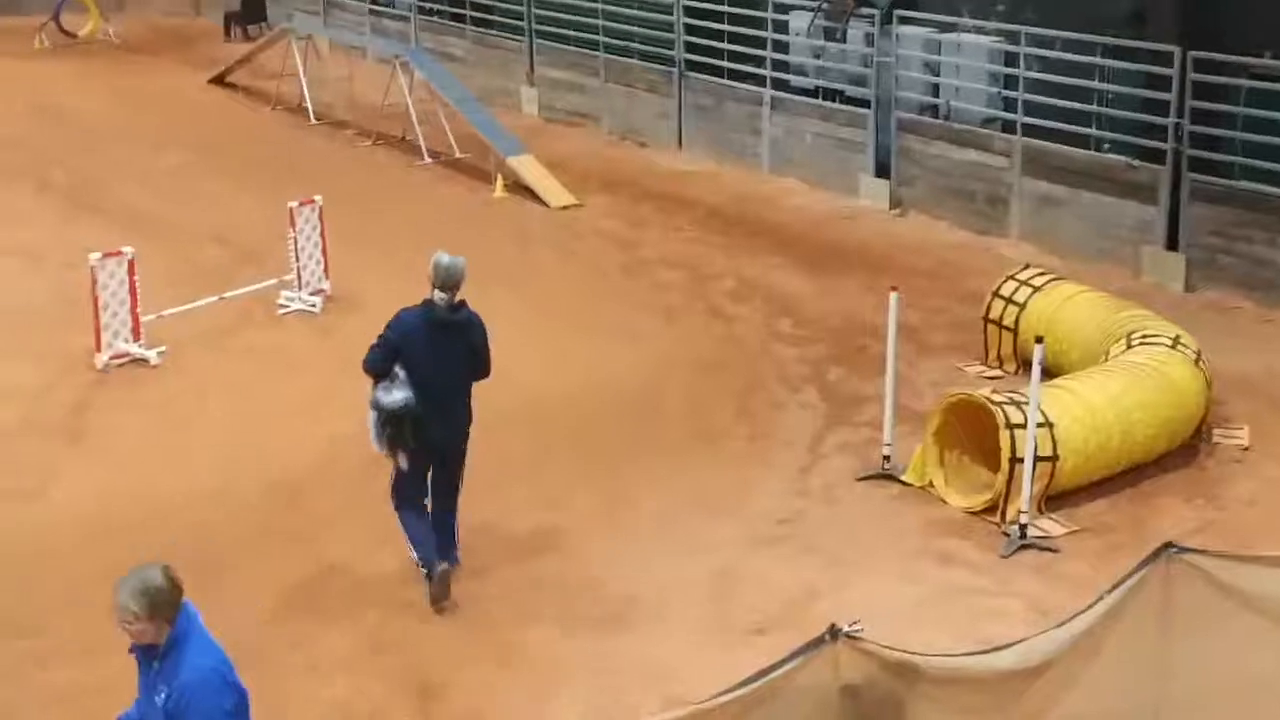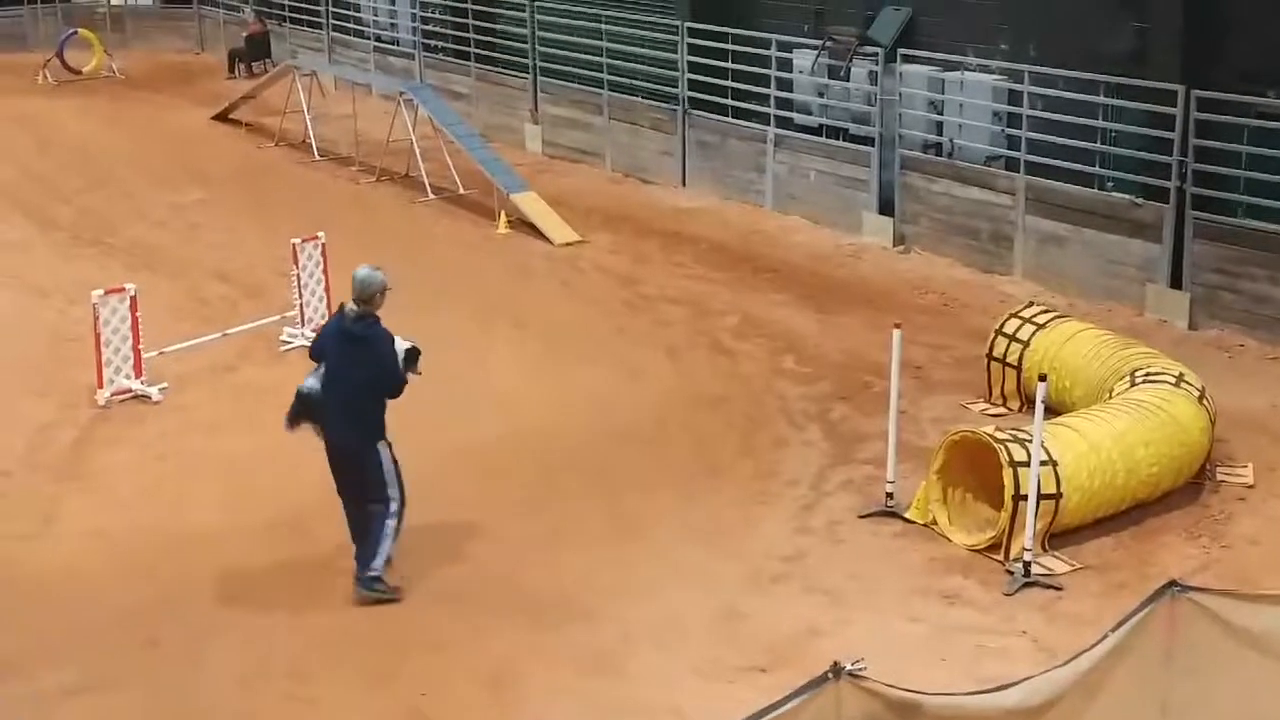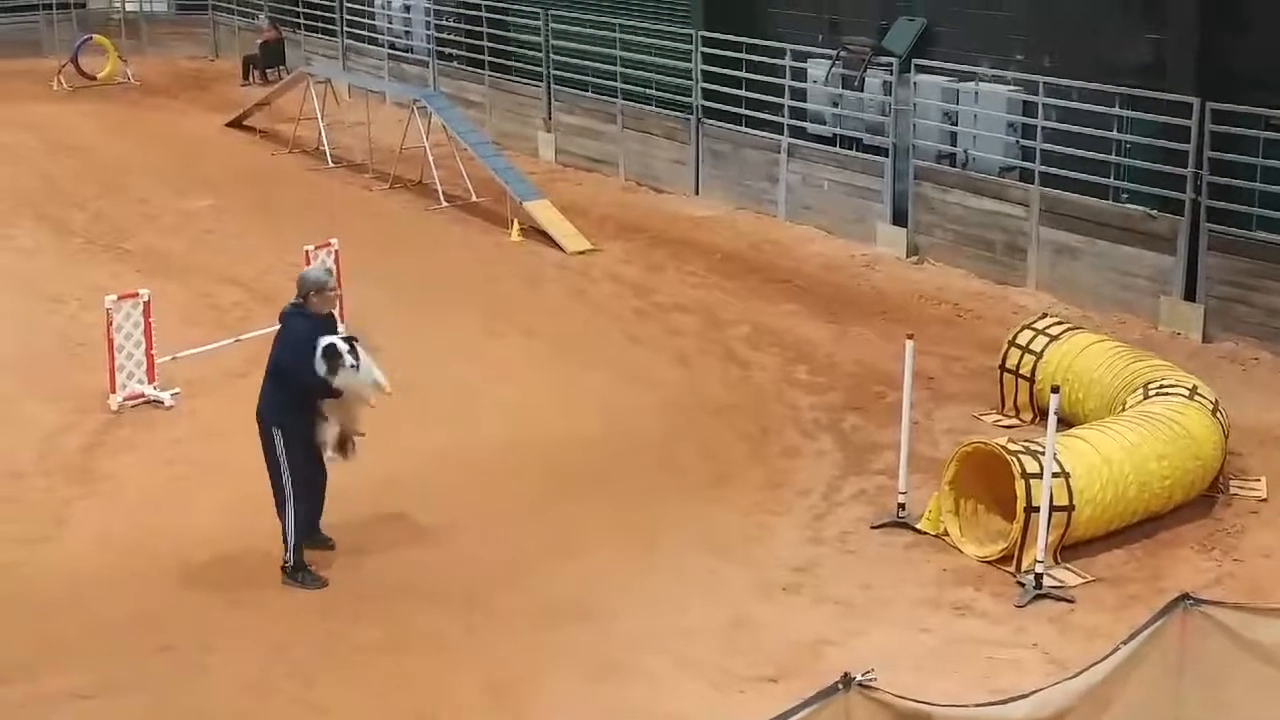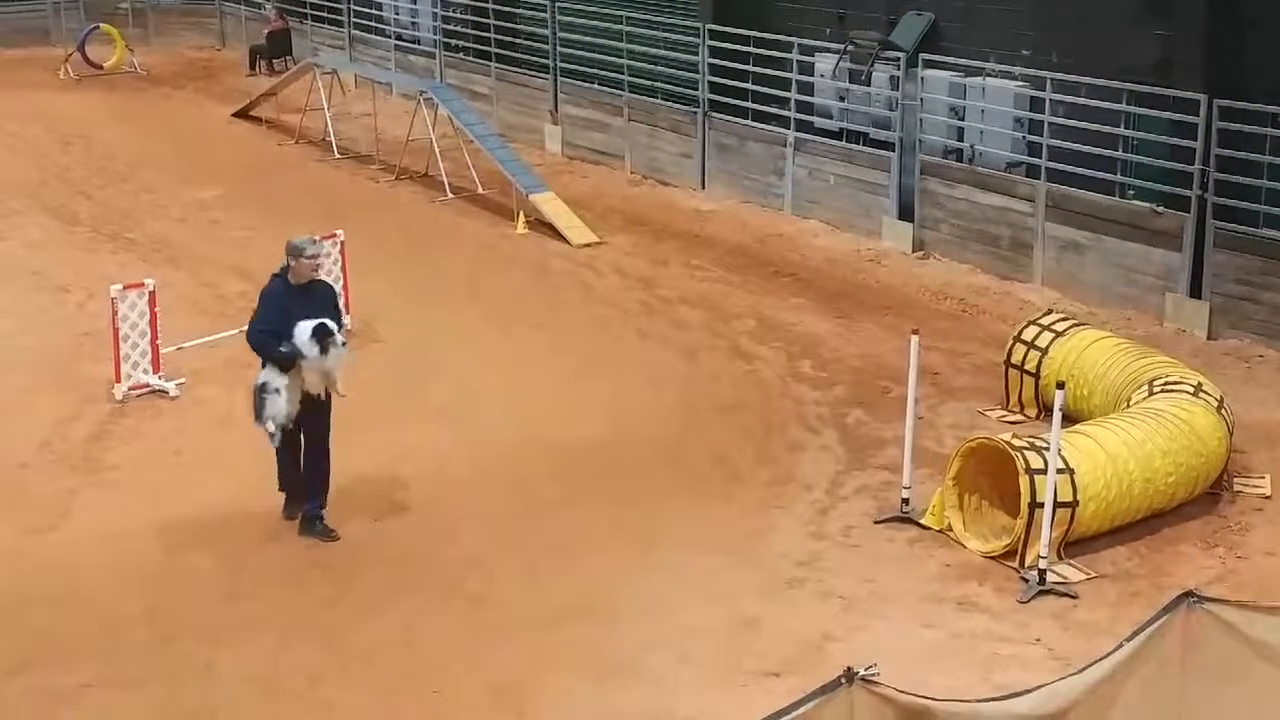
dt=0.7s
person 1, frame 1
left shoulder: (407, 321)
right shoulder: (472, 324)
left elbow: (374, 365)
right elbow: (481, 370)
left wrist: (402, 369)
left hip: (415, 425)
right hip: (455, 425)
left knee: (408, 498)
right knee: (446, 492)
left ankle: (435, 561)
right ankle: (443, 559)
person 1, frame 2
left shoulder: (335, 325)
right shoulder: (380, 338)
left elbow: (316, 354)
right elbow: (393, 388)
right wrist: (403, 368)
left hip: (333, 428)
right hip: (366, 432)
left knee: (353, 495)
right knee: (389, 500)
left ankle: (368, 562)
right ankle: (371, 577)
person 1, frame 3
left shoulder: (326, 322)
right shoulder: (297, 330)
right elbow: (306, 381)
right wrist: (337, 389)
left hip: (305, 413)
right hip: (280, 418)
left knee: (316, 475)
right knee: (293, 489)
left ankle: (308, 531)
right ankle: (294, 567)
person 1, frame 4
left shoulder: (325, 292)
right shoulder: (274, 292)
right elbow: (256, 337)
right wrist: (288, 359)
left knee: (317, 446)
right knee: (285, 443)
left ankle: (312, 516)
right ankle: (291, 496)
